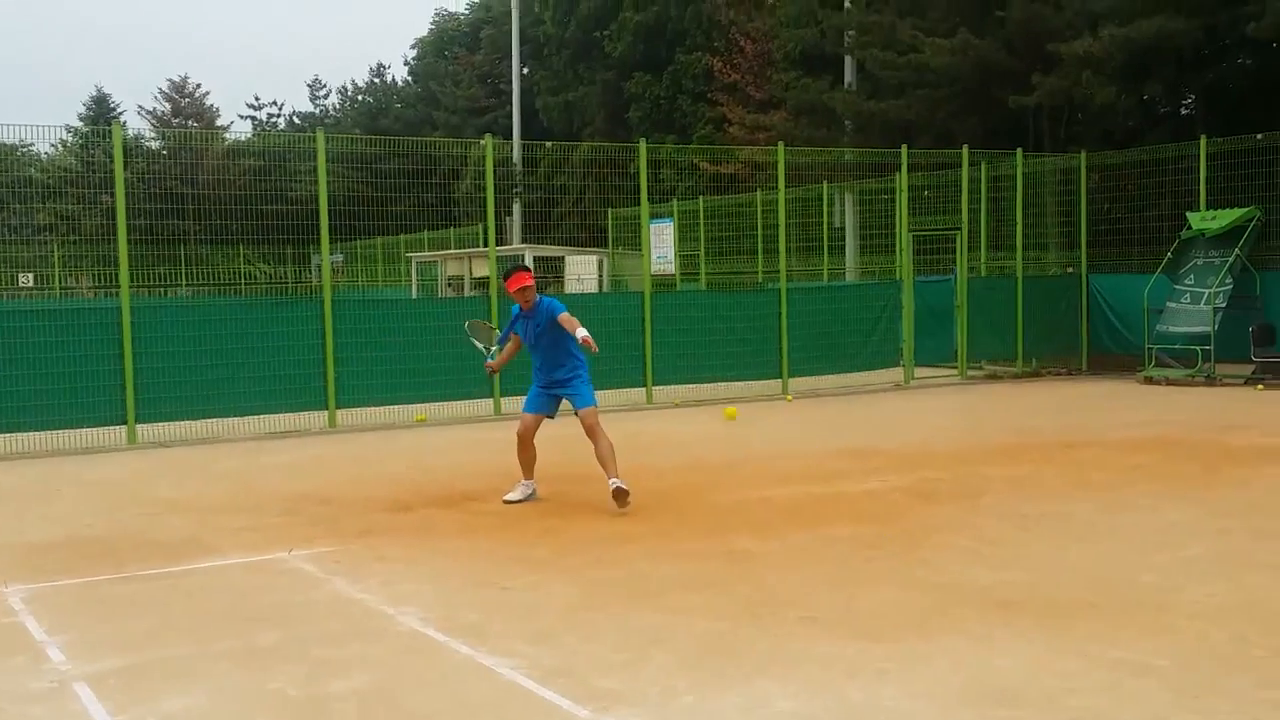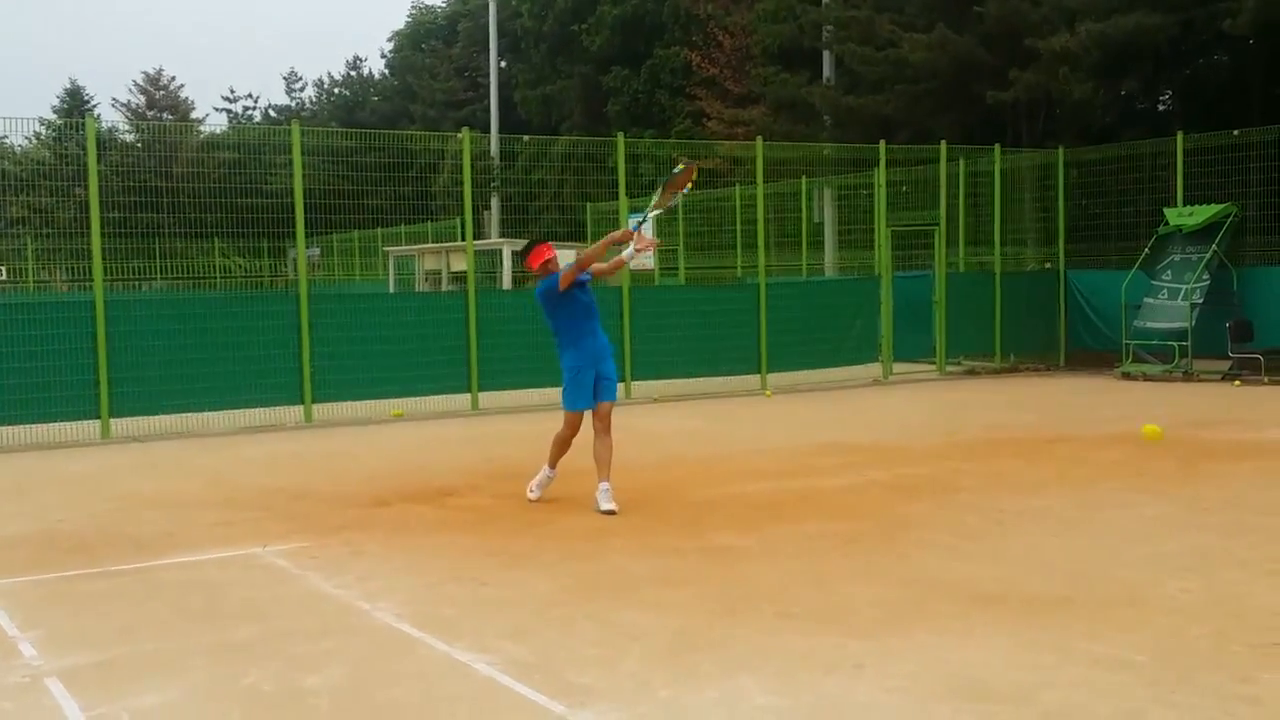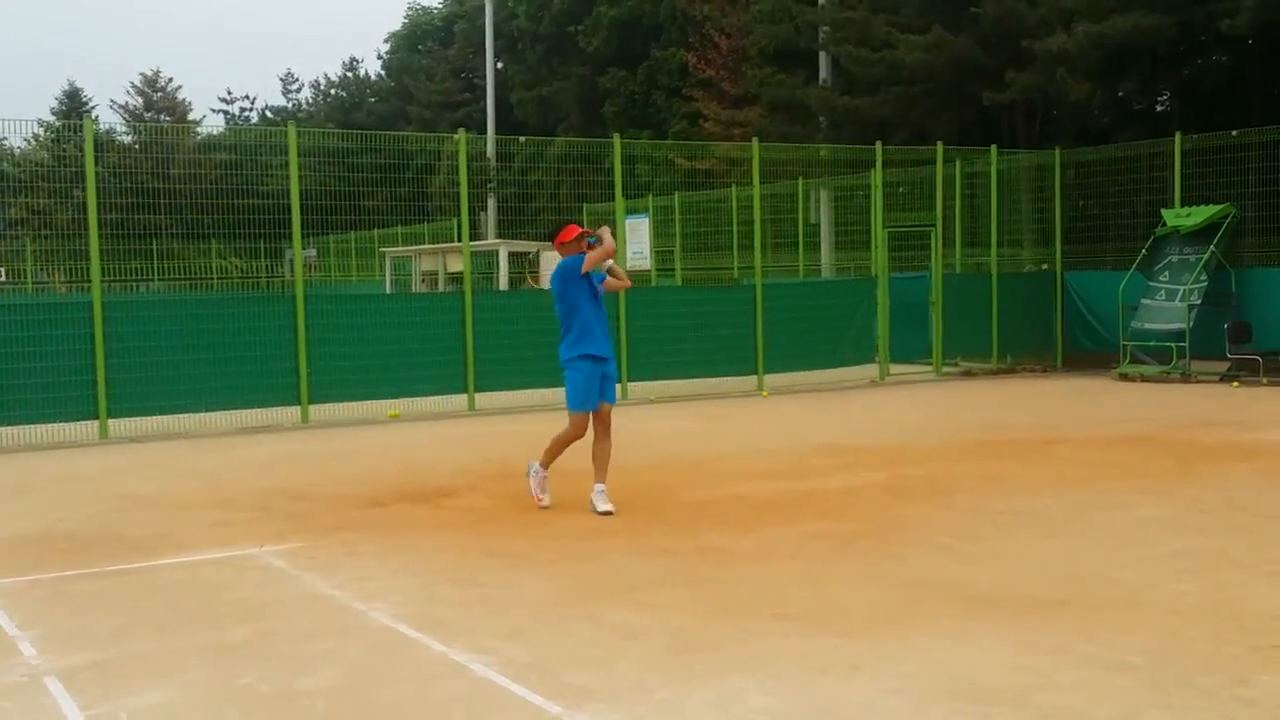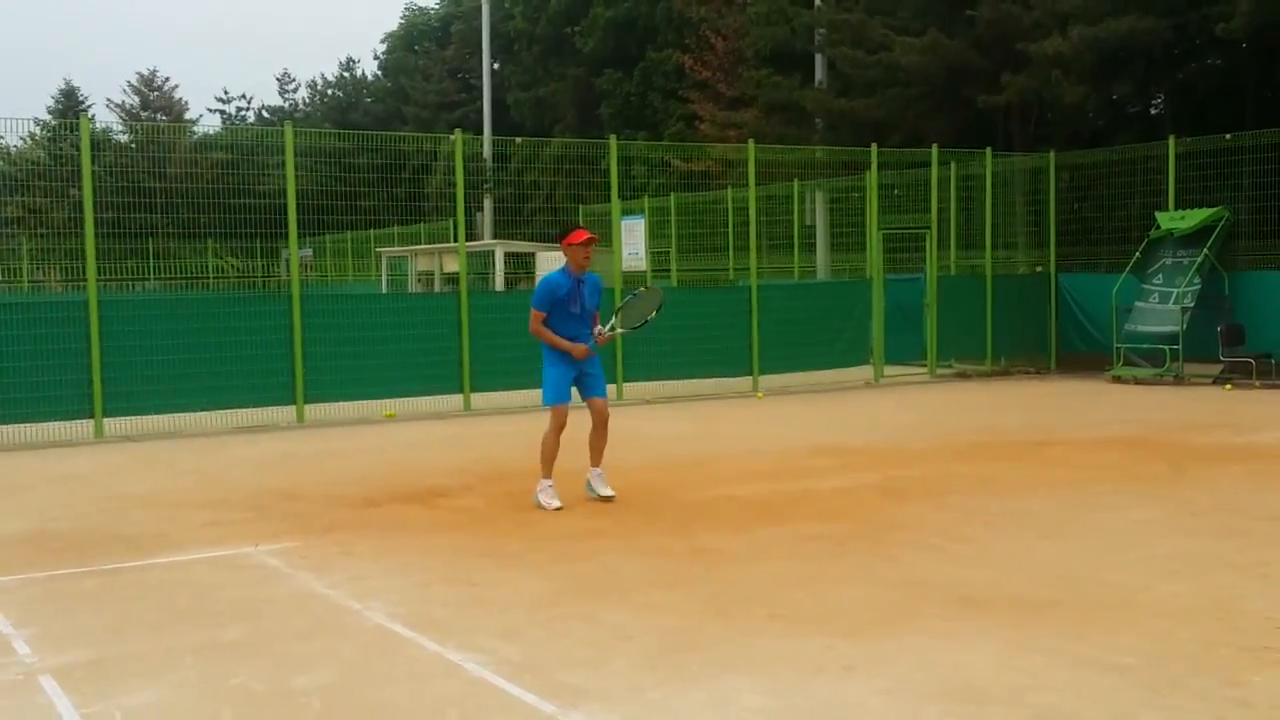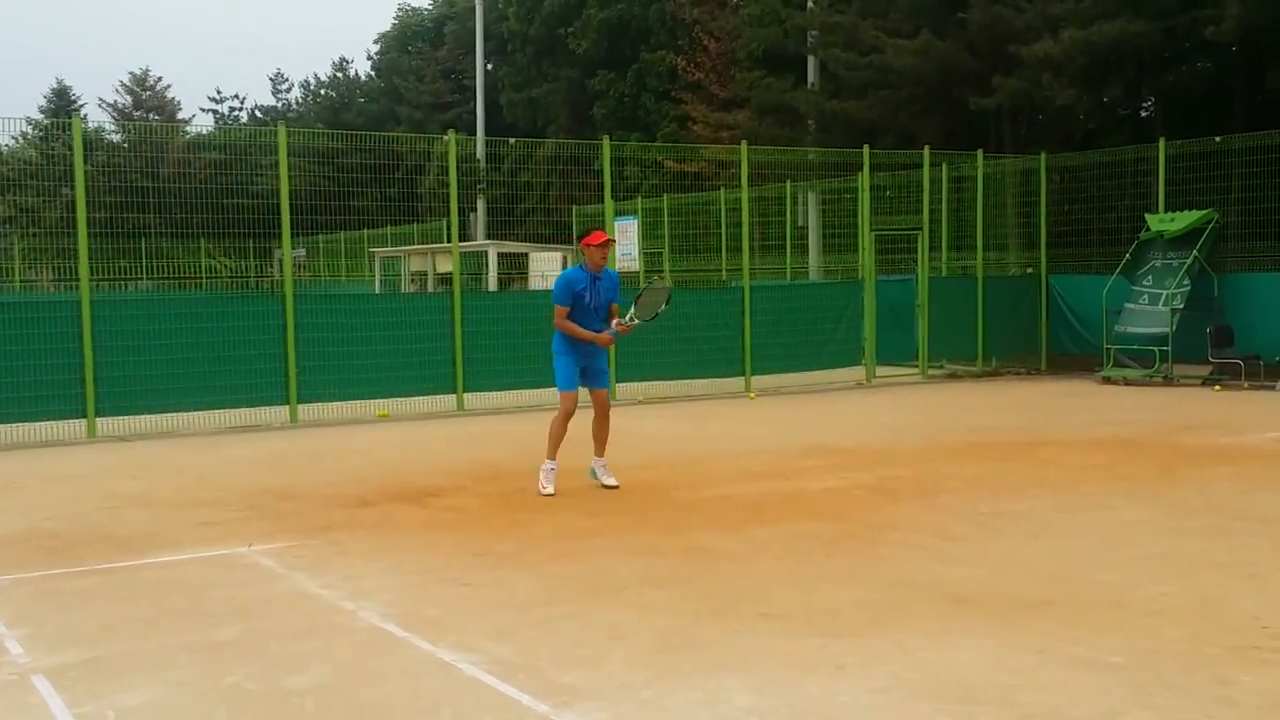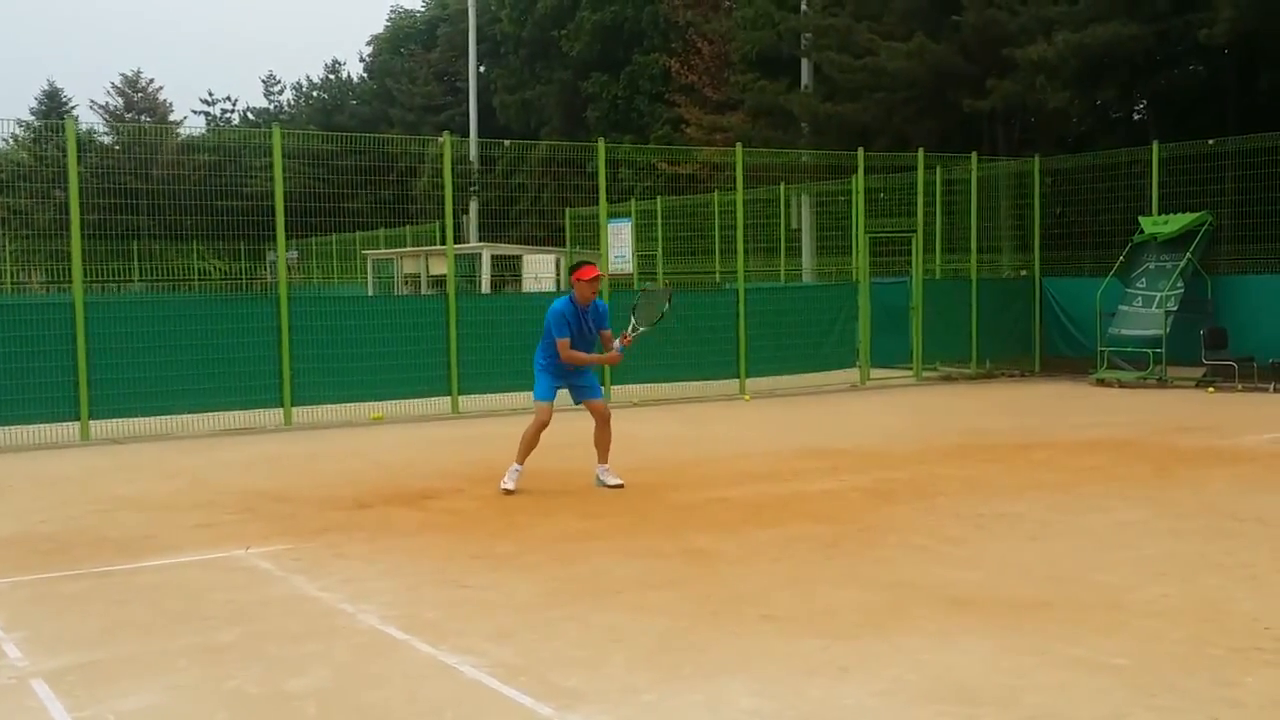
dt=0.5s
person 1, frame 1
left shoulder: (550, 306)
right shoulder: (517, 313)
left elbow: (568, 320)
right elbow: (515, 341)
left wrist: (581, 333)
right wrist: (496, 363)
left hip: (575, 375)
right hip: (544, 380)
left knee: (591, 425)
right knee: (523, 432)
left ankle: (615, 483)
right ankle: (528, 485)
person 1, frame 2
left shoulder: (575, 272)
right shoulder: (545, 289)
left elbow: (606, 268)
right elbow: (578, 264)
left wrist: (631, 249)
right wrist: (612, 239)
left hip: (602, 357)
right hip: (576, 362)
left knee: (603, 424)
right knee: (571, 427)
left ankle: (604, 490)
right ankle: (548, 473)
person 1, frame 3
left shoulder: (589, 275)
right shoulder: (565, 269)
left elbow: (623, 283)
right elbow: (610, 243)
left wrist: (602, 255)
right wrist: (606, 234)
left hip: (603, 357)
right hip: (579, 359)
left knee: (603, 423)
right knee: (578, 427)
left ankle: (599, 491)
right ankle: (539, 470)
person 1, frame 4
left shoulder: (594, 282)
right shoulder: (550, 283)
right elbow: (535, 327)
left wrist: (599, 333)
right wrist: (570, 347)
left hip: (587, 358)
right hip: (559, 359)
left knee: (601, 415)
right knee: (559, 420)
left ankle: (595, 476)
right ankle: (545, 486)
person 1, frame 5
left shoulder: (611, 278)
right shoulder: (569, 279)
left elbow: (612, 314)
right elbow: (560, 322)
left wrist: (618, 325)
right wrist: (596, 337)
left hip: (596, 351)
right hip: (568, 351)
left knee: (603, 405)
right knee: (568, 407)
left ankle: (599, 464)
right ankle: (548, 468)
person 1, frame 6
left shoulder: (600, 308)
right shoulder: (559, 310)
left elbow: (607, 342)
right elbow: (565, 354)
right wrist: (602, 358)
left hip: (581, 369)
right hip: (549, 368)
left knee: (603, 414)
right knee: (542, 420)
left ankle: (603, 470)
right ankle: (514, 470)
